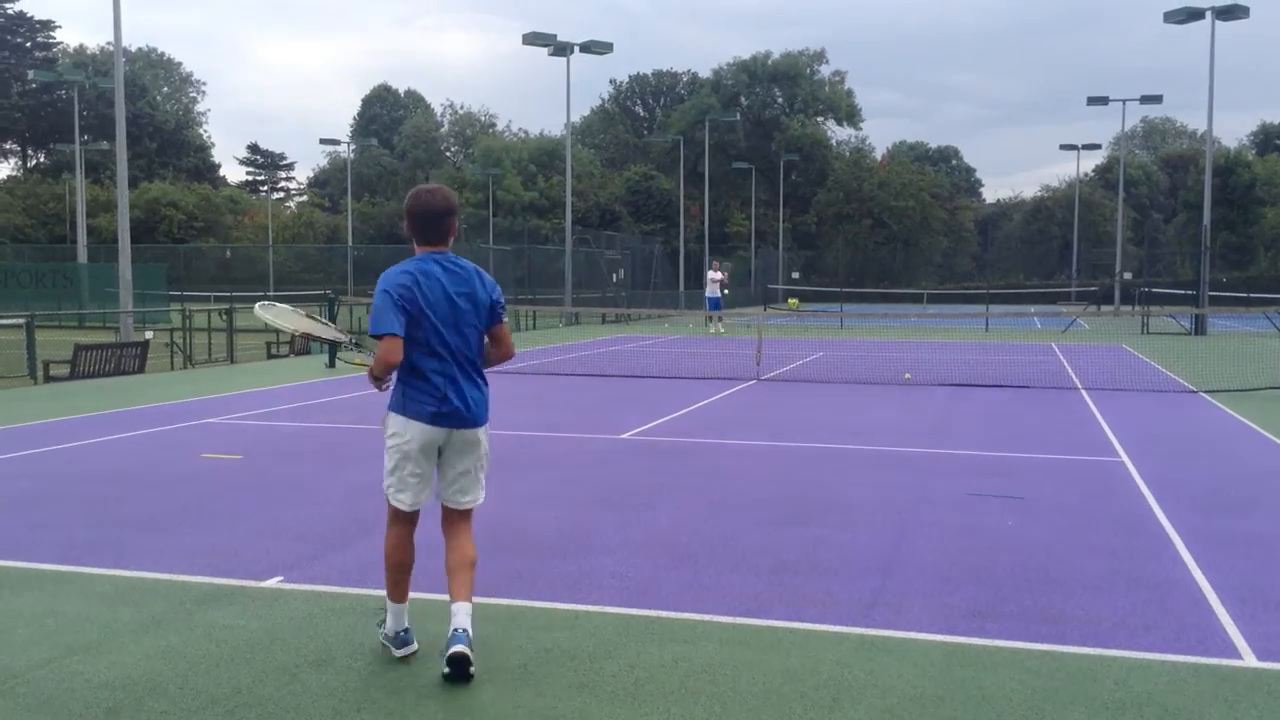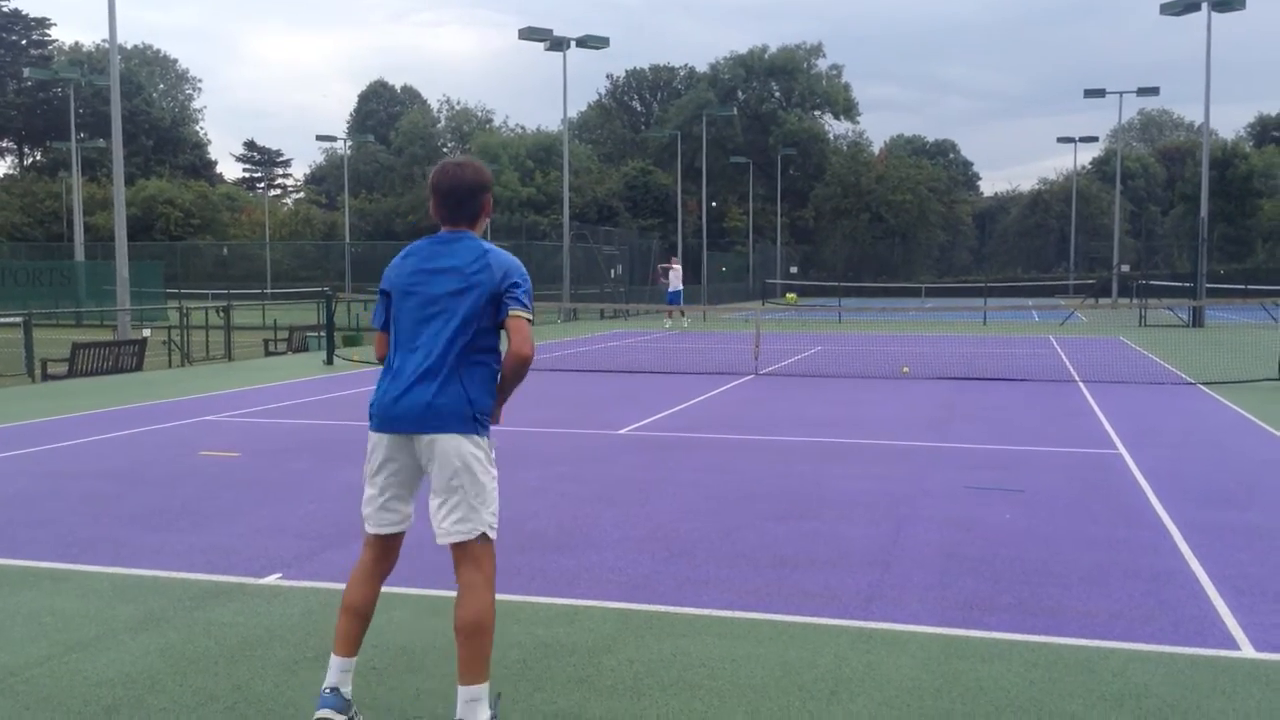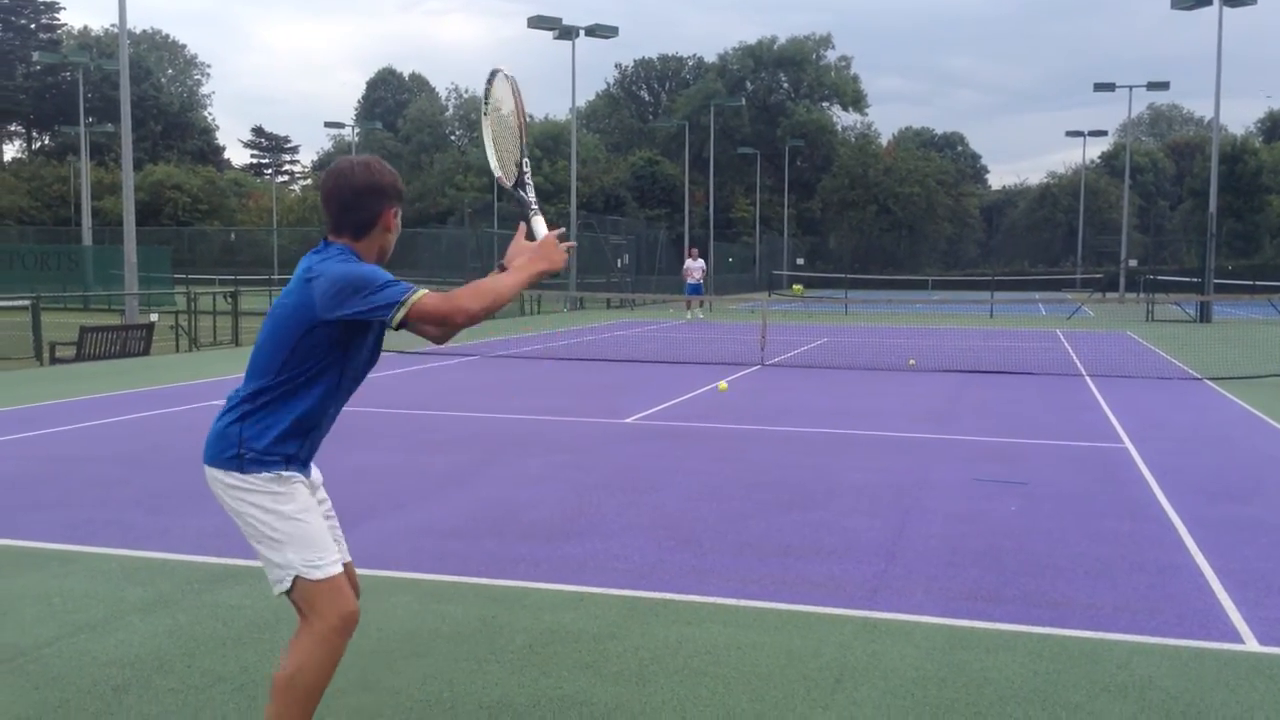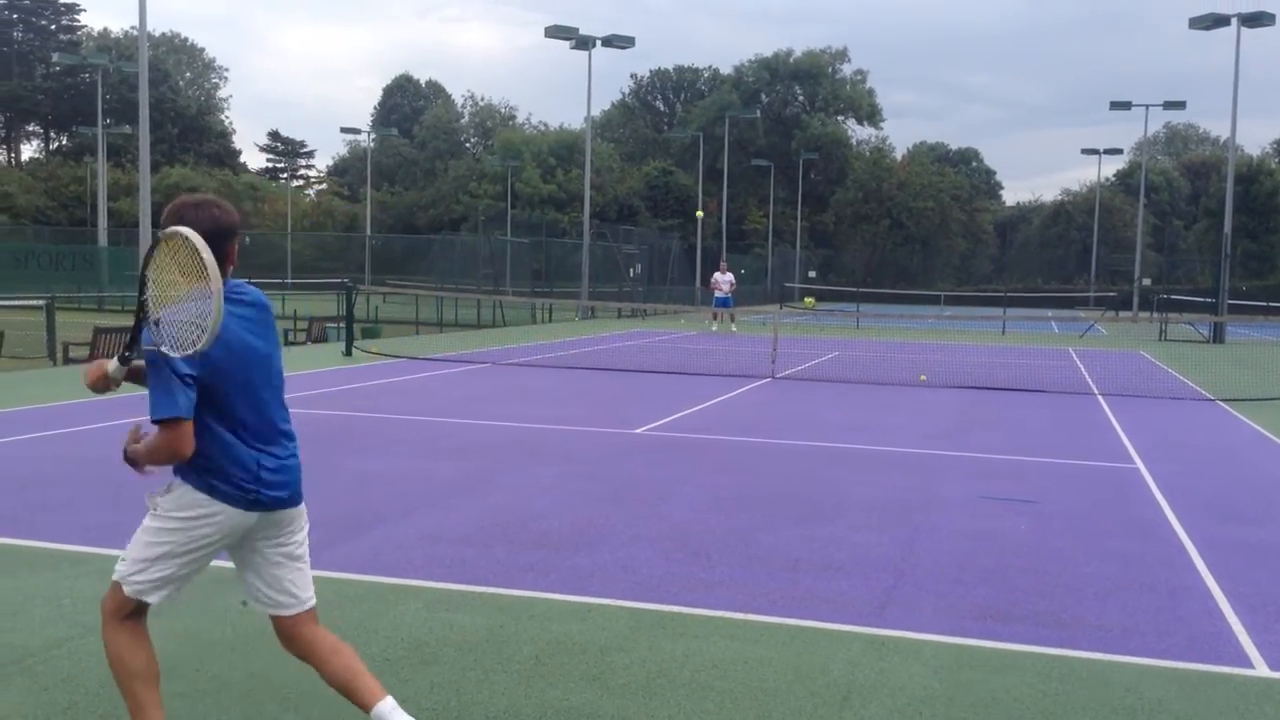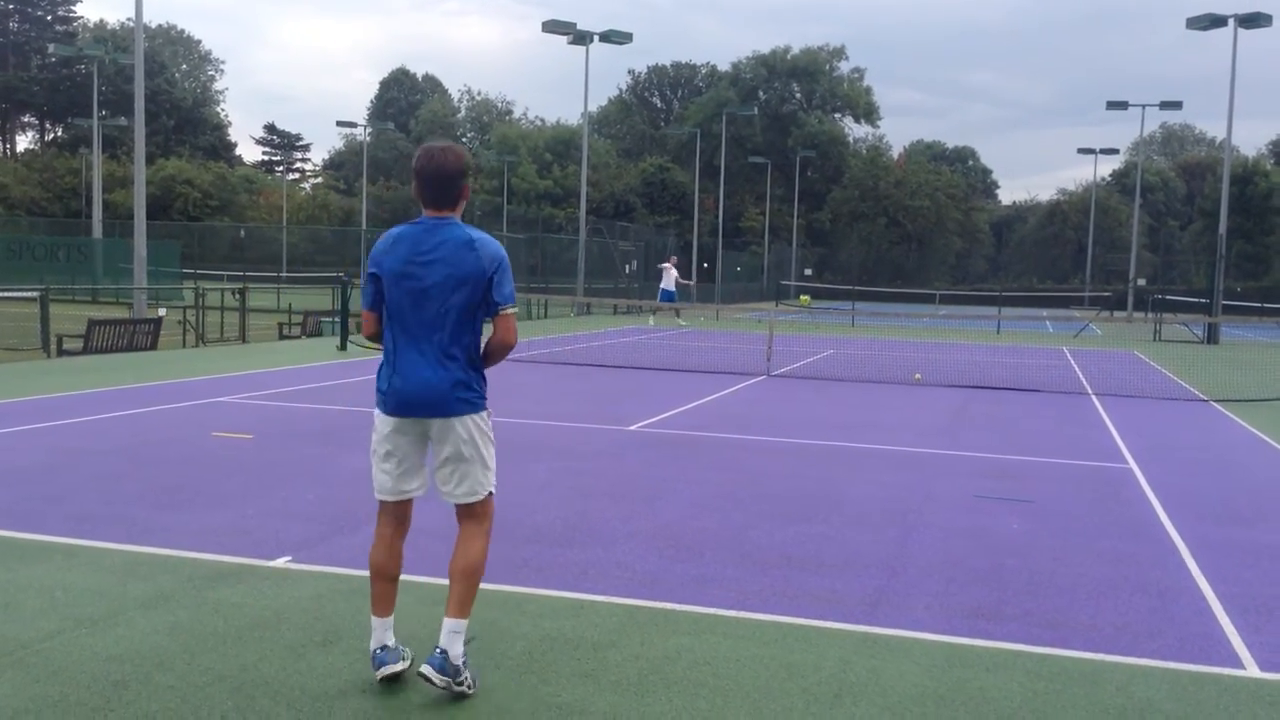
dt=1s
person 1, frame 1
left shoulder: (396, 281)
right shoulder: (481, 280)
left elbow: (390, 357)
right elbow: (503, 350)
left wrist: (377, 375)
left hip: (415, 416)
right hip: (470, 414)
left knee: (401, 520)
right knee: (458, 524)
left ankle: (398, 626)
right ankle: (460, 633)
person 1, frame 2
left shoulder: (402, 263)
right shoulder: (504, 268)
left elbow: (382, 350)
right elbow: (521, 351)
right wrist: (497, 397)
left hip: (391, 417)
right hip: (455, 423)
left knee: (377, 554)
right knee: (475, 564)
person 1, frame 3
left shoulder: (343, 269)
right shoulder: (340, 277)
left elbow: (437, 326)
right elbow: (450, 311)
left wrist: (508, 270)
right wrist: (532, 270)
left hip: (284, 459)
right hip: (254, 465)
left knee: (341, 595)
right knee: (333, 613)
person 1, frame 4
right shoulder: (254, 302)
left elbow: (180, 445)
left wrist: (137, 452)
right wrist: (124, 370)
left hip: (209, 496)
right hip: (279, 493)
left knee: (120, 613)
right knee: (300, 631)
person 1, frame 5
left shoulder: (387, 246)
right shoulder: (486, 252)
left elbow: (370, 328)
right elbow: (506, 338)
left hip: (396, 398)
right hip: (457, 400)
left knee: (391, 519)
right knee: (475, 518)
left ankle: (383, 647)
right ankle: (450, 653)
